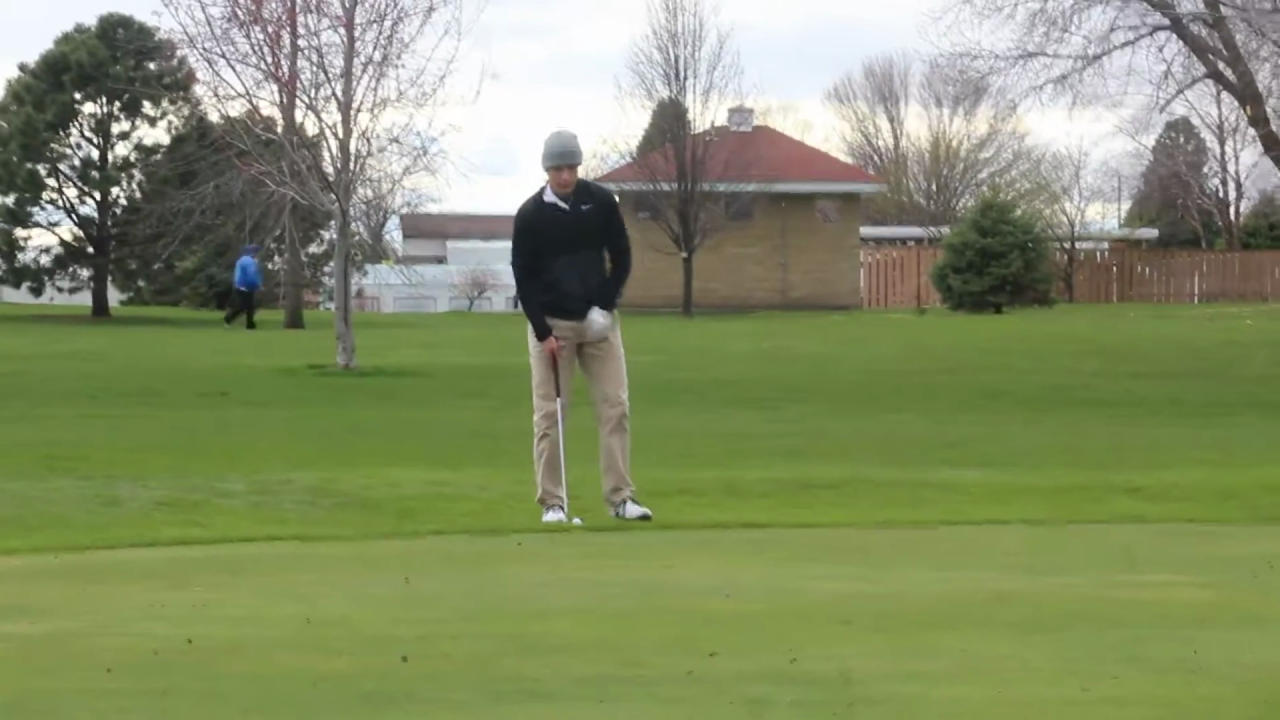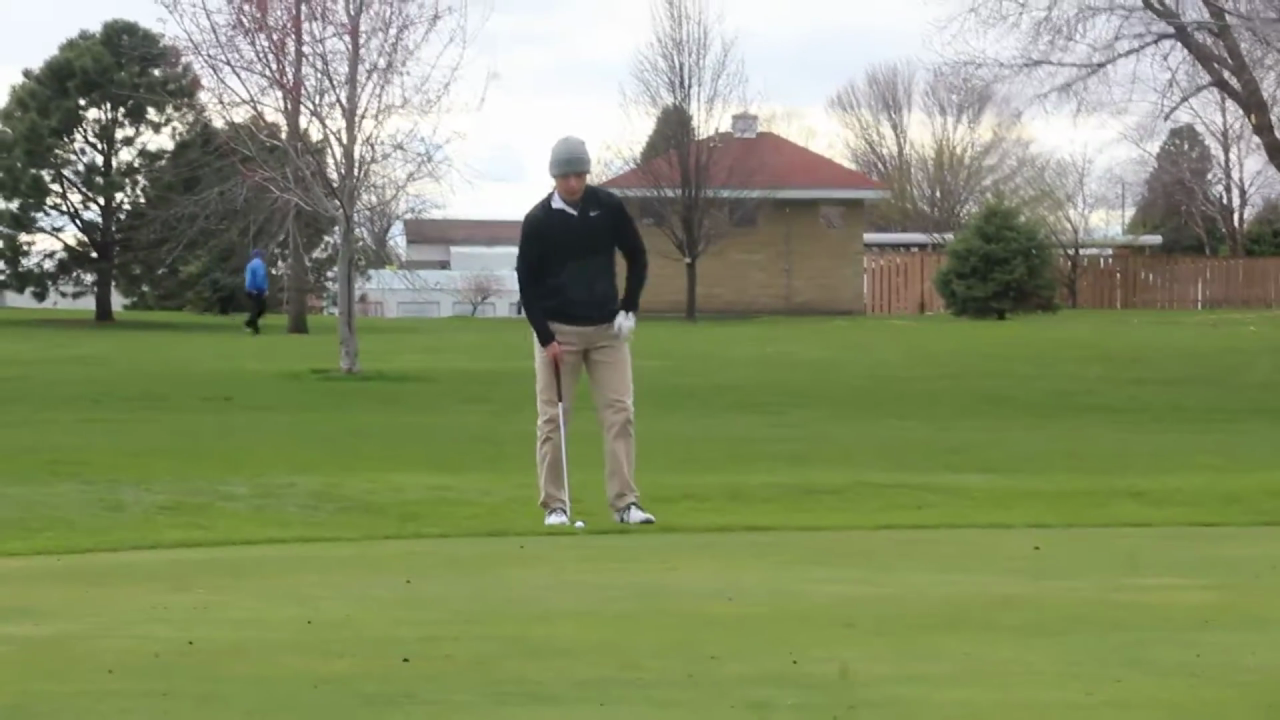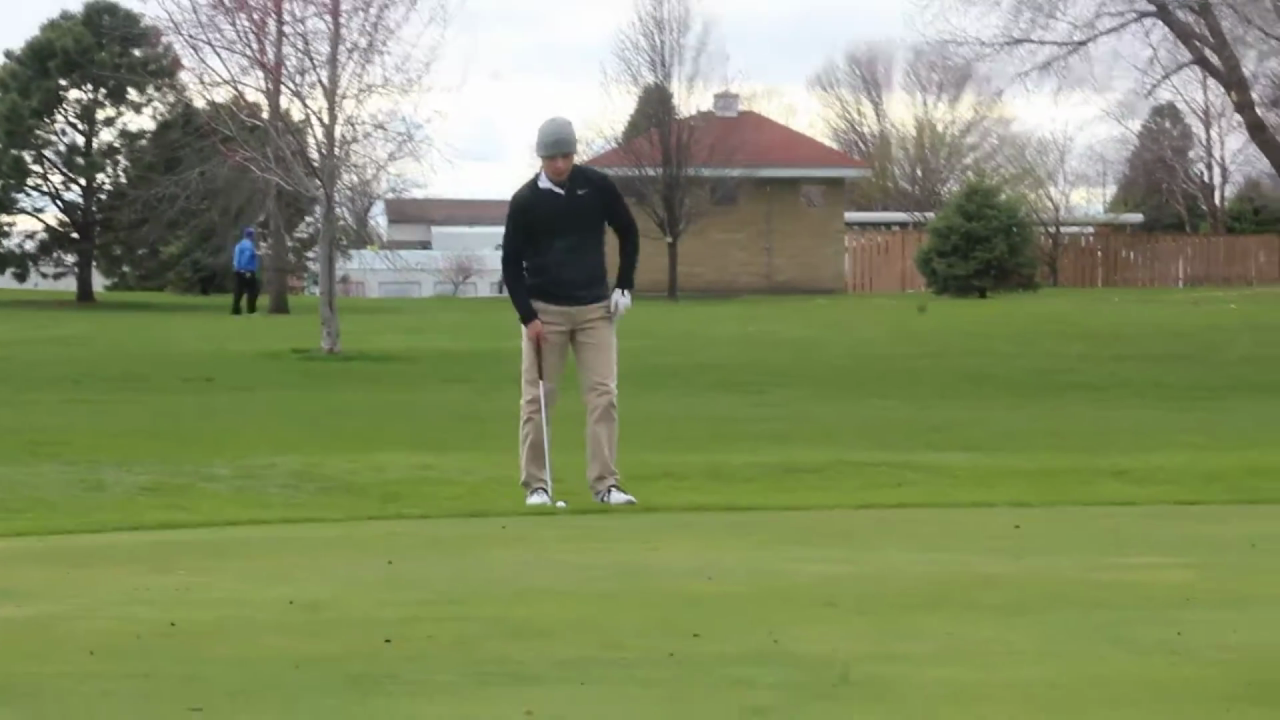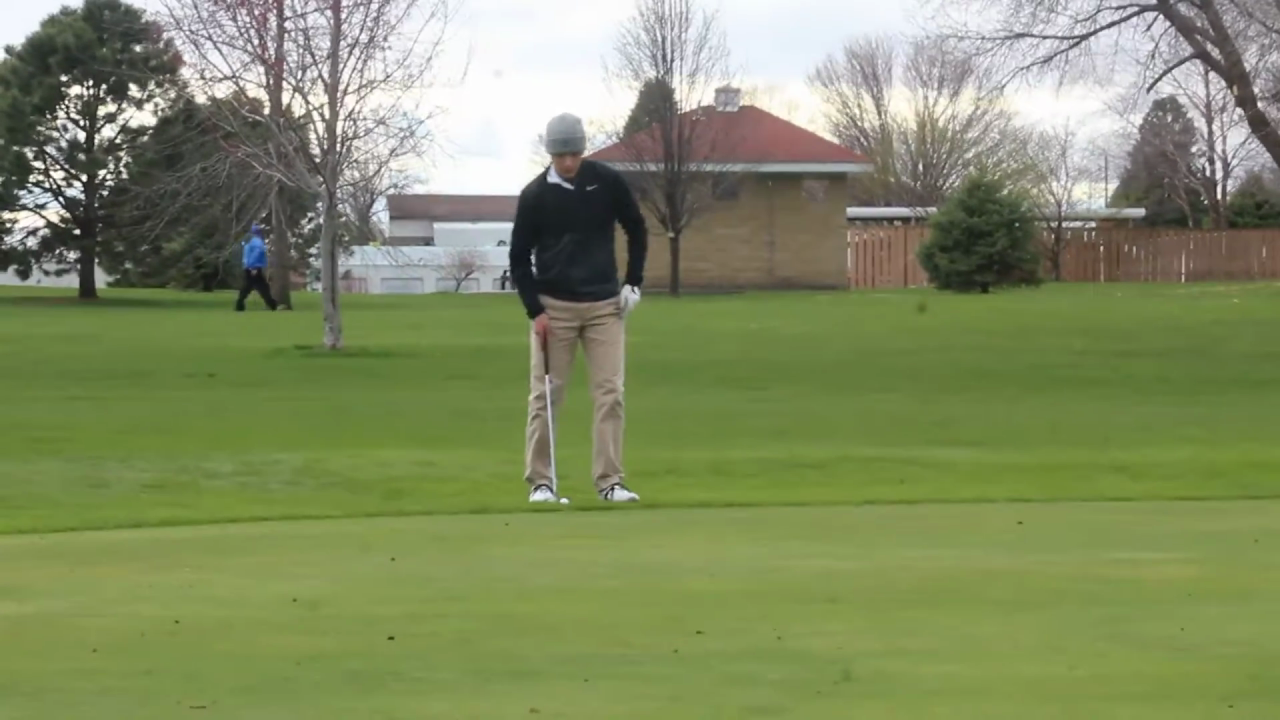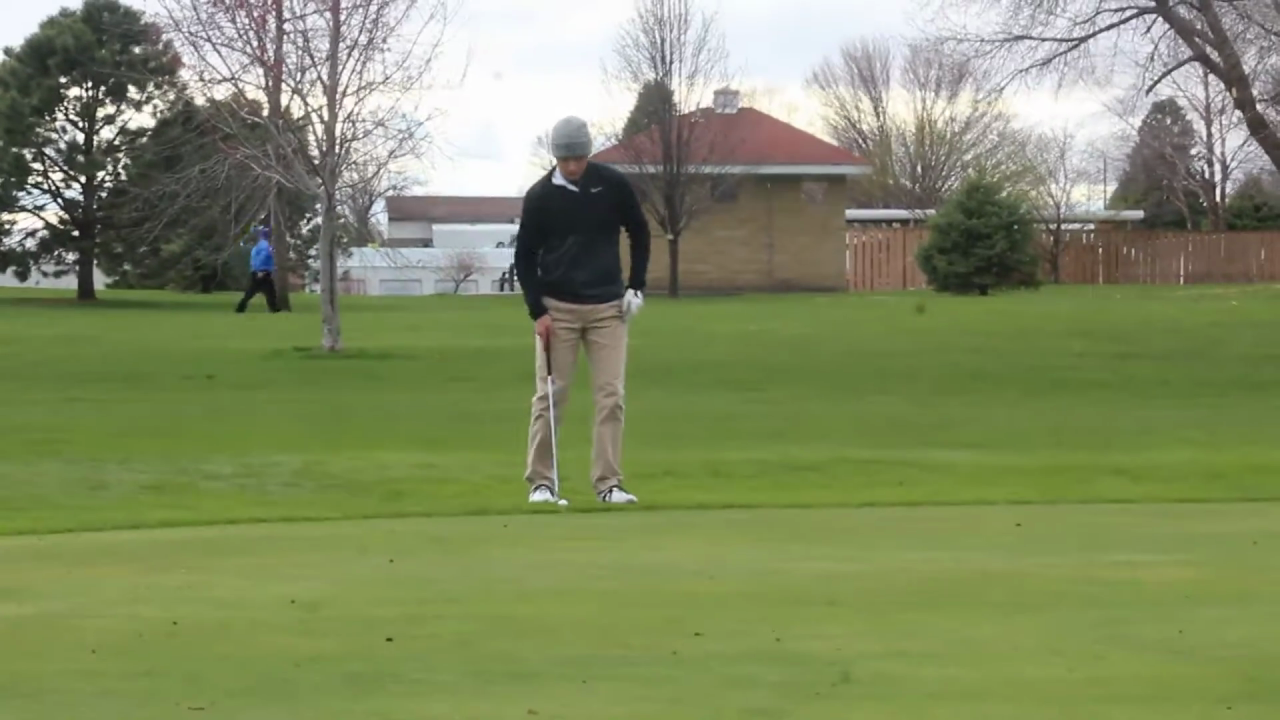
dt=0.1s
person 1, frame 1
left shoulder: (602, 201)
right shoulder: (530, 214)
left elbow: (621, 258)
right elbow: (524, 277)
left wrist: (604, 306)
right wrist: (543, 332)
left hip: (600, 320)
right hip: (551, 324)
left knee: (615, 407)
right knee: (549, 413)
left ankle: (621, 497)
right ankle: (552, 502)
person 1, frame 2
left shoulder: (610, 207)
right shoulder: (538, 220)
left elbow: (637, 258)
right elbow: (528, 284)
left wrist: (629, 309)
right wrist: (546, 338)
left hip: (607, 325)
right hip: (557, 329)
left knee: (619, 412)
right knee: (552, 418)
left ankle: (625, 502)
right ankle: (554, 505)
person 1, frame 3
left shoulder: (599, 186)
right shoulder: (525, 200)
left elbow: (628, 233)
right elbow: (512, 262)
left wrist: (624, 286)
right wrist: (527, 316)
left hip: (595, 307)
right hip: (544, 309)
left knee: (603, 394)
right knee: (536, 398)
left ankle: (605, 483)
right ankle: (536, 484)
person 1, frame 4
left shoulder: (608, 181)
right shoulder: (535, 195)
left elbow: (637, 230)
right elbow: (519, 256)
left wrist: (634, 282)
right wrist: (534, 310)
left hip: (604, 303)
right hip: (553, 305)
left knee: (610, 392)
right knee: (545, 394)
left ankle: (609, 481)
right ankle: (540, 481)
person 1, frame 5
left shoulder: (614, 184)
right shoulder: (540, 196)
left elbow: (639, 234)
right elbow: (525, 256)
left wrist: (636, 285)
right wrist: (537, 311)
left hip: (607, 306)
right hip: (556, 307)
left knee: (610, 395)
right knee: (548, 394)
left ankle: (607, 482)
right ankle: (540, 480)
